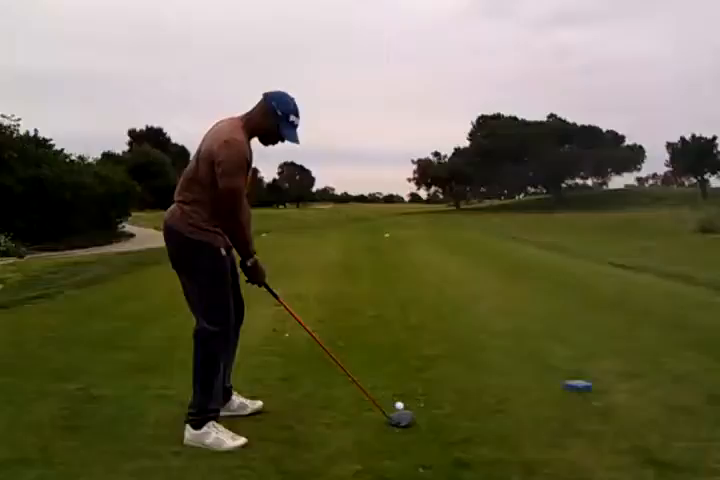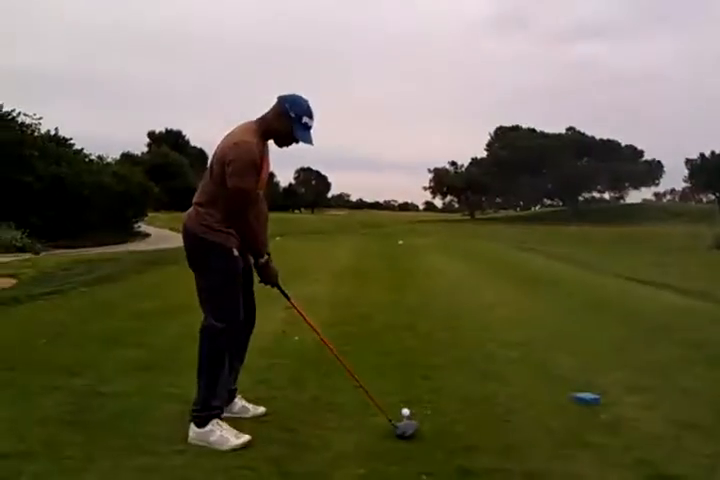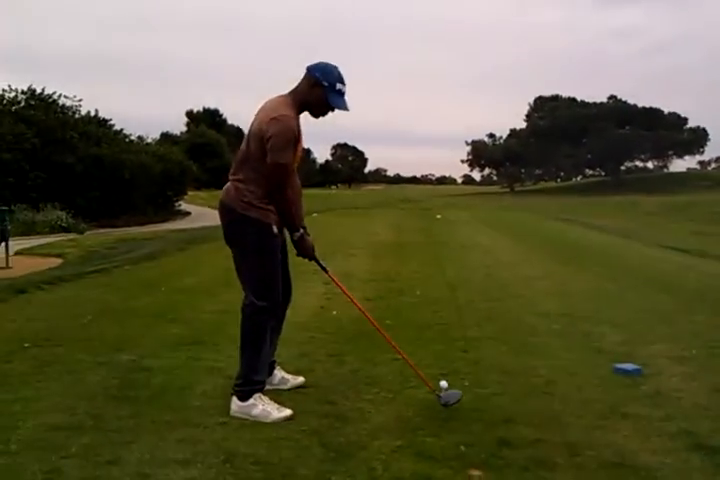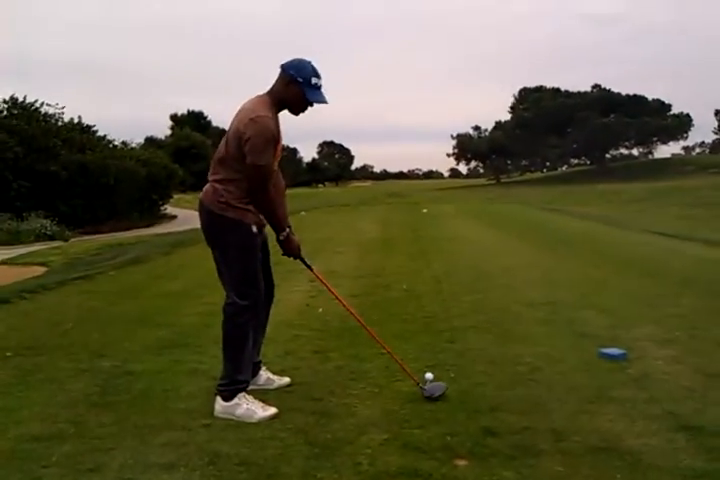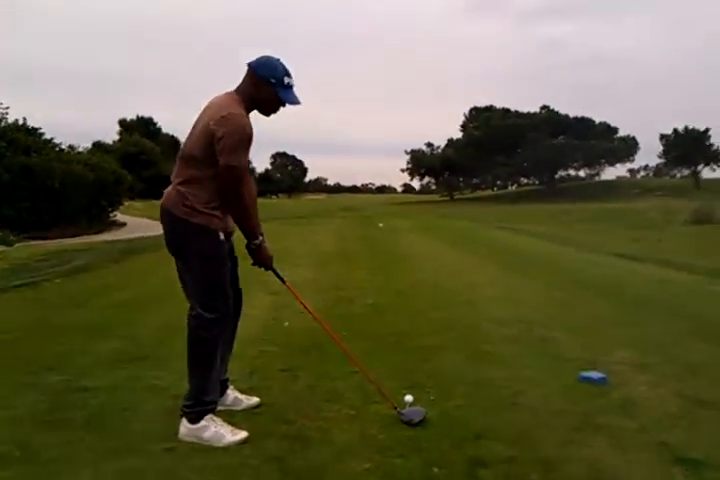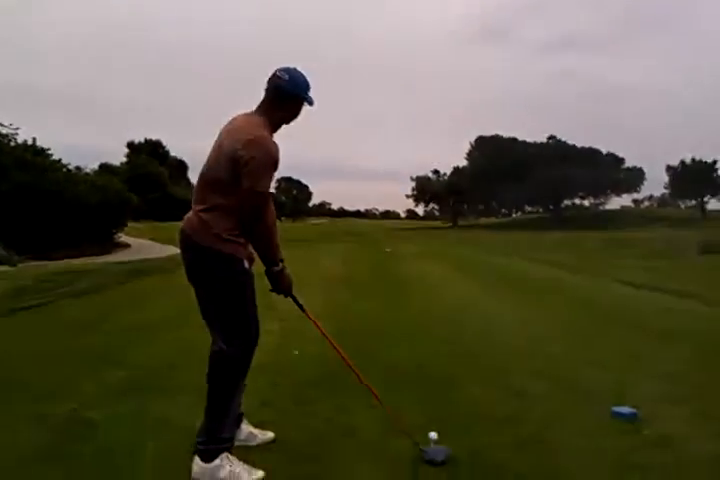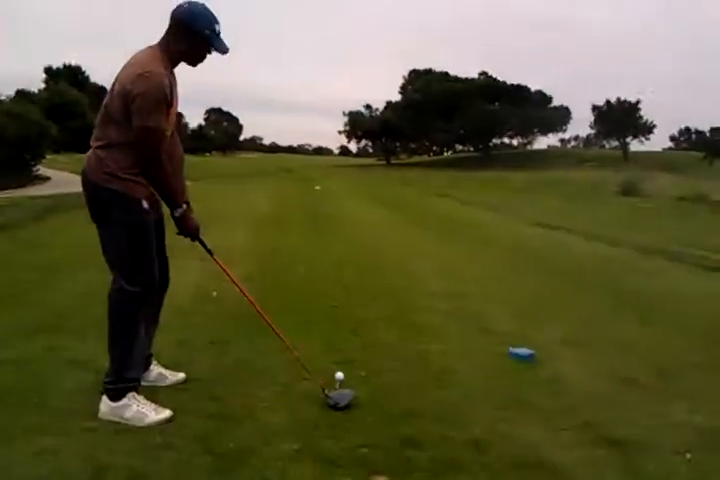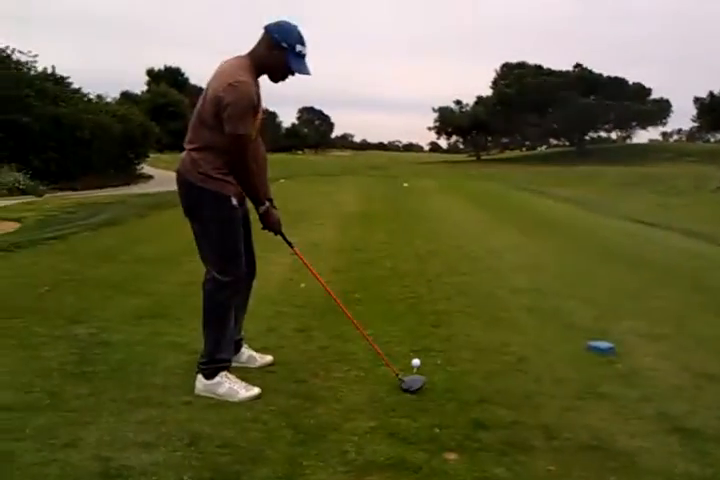
dt=0.4s
person 1, frame 1
left shoulder: (232, 131)
right shoulder: (234, 146)
right elbow: (231, 214)
left wrist: (246, 255)
right wrist: (251, 260)
left hip: (203, 233)
right hip: (194, 236)
left knee: (230, 314)
right knee: (215, 324)
left ankle: (220, 395)
right ankle: (199, 423)
person 1, frame 2
left shoulder: (255, 141)
right shoulder: (245, 147)
left elbow: (252, 204)
right elbow: (240, 212)
left wrist: (260, 255)
right wrist: (262, 259)
left hip: (227, 238)
right hip: (211, 238)
left knee: (242, 320)
right knee: (223, 323)
left ankle: (224, 397)
right ankle: (204, 421)
person 1, frame 3
left shoulder: (284, 110)
right shoulder: (283, 122)
left elbow: (285, 180)
right elbow: (279, 188)
left wrist: (297, 228)
right wrist: (299, 234)
left hip: (258, 212)
right hip: (248, 214)
left knee: (278, 294)
right knee: (263, 300)
left ankle: (265, 369)
right ankle: (246, 395)
person 1, frame 4
left shoulder: (264, 112)
right shoulder: (262, 123)
left elbow: (268, 179)
right elbow: (261, 187)
left wrist: (283, 228)
right wrist: (284, 233)
left hip: (240, 213)
right hip: (228, 215)
left knee: (261, 293)
right knee: (245, 299)
left ankle: (249, 369)
right ankle: (229, 395)
person 1, frame 5
left shoulder: (228, 107)
right shoulder: (235, 122)
left elbow: (239, 183)
right elbow: (233, 191)
left wrist: (255, 236)
right wrist: (256, 241)
left hip: (205, 217)
right hip: (192, 220)
left knee: (228, 307)
right knee: (211, 313)
left ankle: (215, 389)
right ankle: (195, 417)
person 1, frame 6
left shoulder: (244, 124)
right shoulder: (261, 145)
right elbow: (254, 217)
left wrist: (272, 261)
right wrist: (276, 268)
left hip: (217, 242)
right hip: (216, 248)
left knee: (243, 339)
right knee: (233, 346)
left ankle: (230, 423)
person 1, frame 7
left shoulder: (157, 68)
right shoulder: (151, 79)
left elbow: (167, 143)
right elbow: (153, 158)
left wrist: (182, 201)
right wrist: (180, 210)
left hip: (134, 186)
right hip: (116, 188)
left knee: (155, 279)
right knee: (134, 285)
left ankle: (140, 362)
right ankle: (117, 394)
person 1, frame 8
left shoulder: (244, 74)
right shoulder: (240, 89)
left elbow: (252, 146)
right elbow: (240, 160)
left wrist: (265, 199)
right wrist: (264, 207)
left hip: (224, 185)
right hip: (207, 186)
left knee: (243, 269)
right knee: (224, 275)
left ankle: (230, 347)
right ankle: (210, 372)
